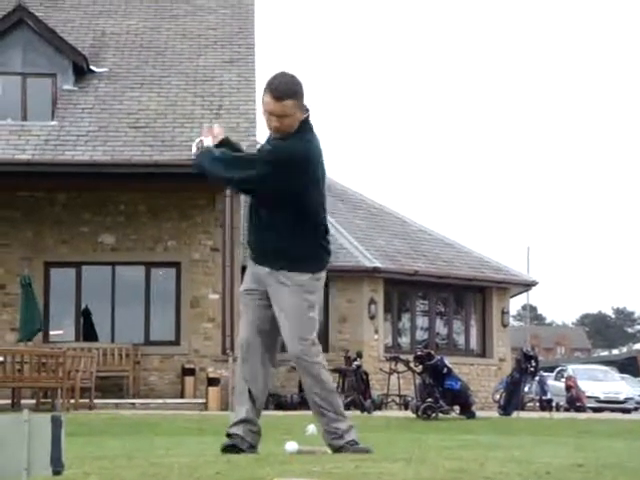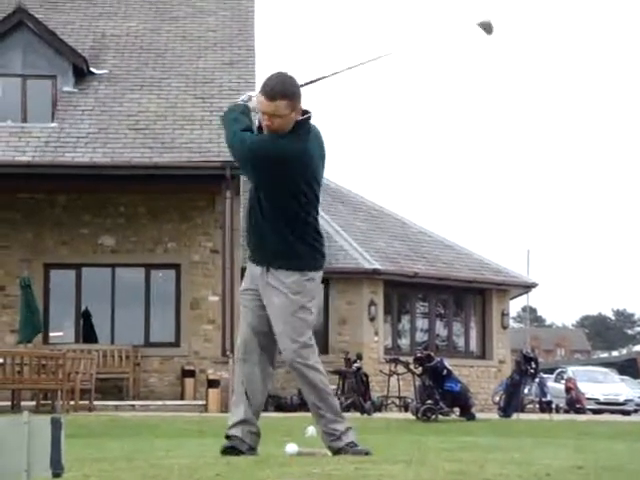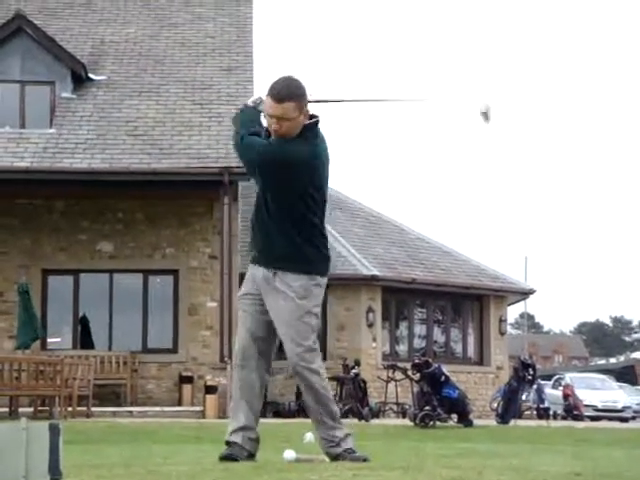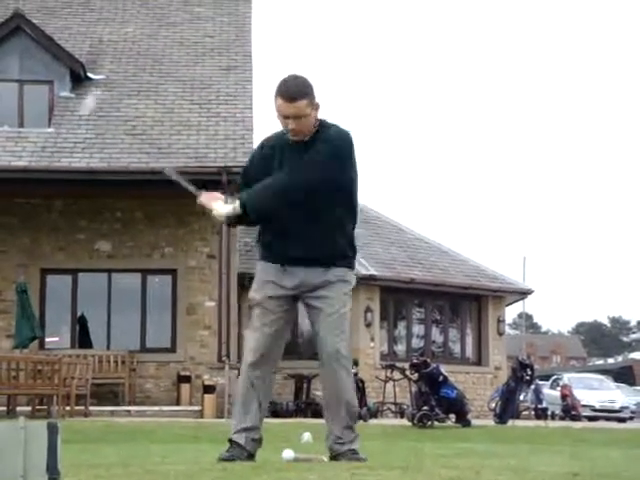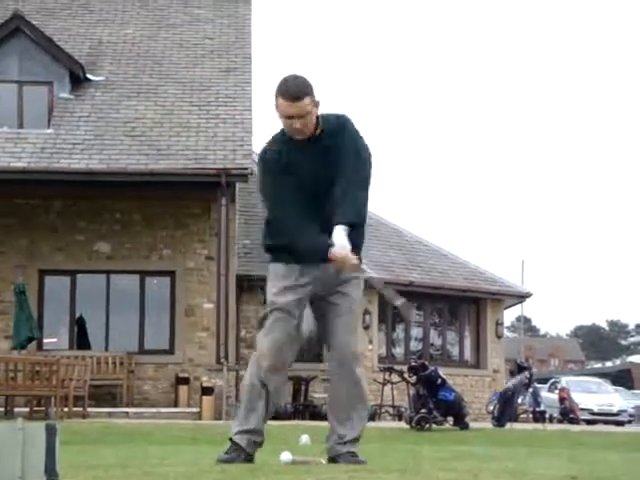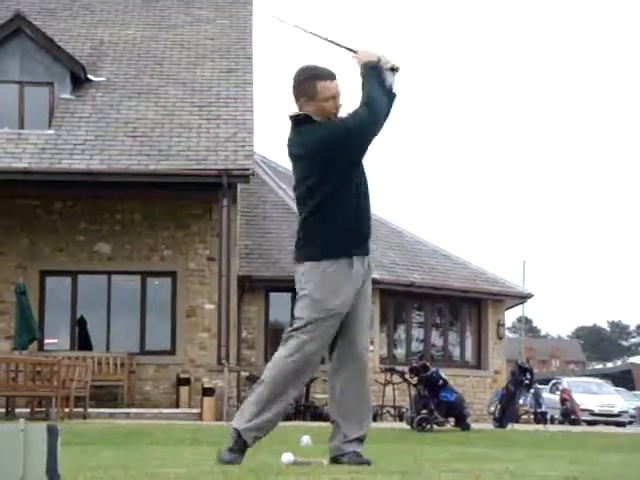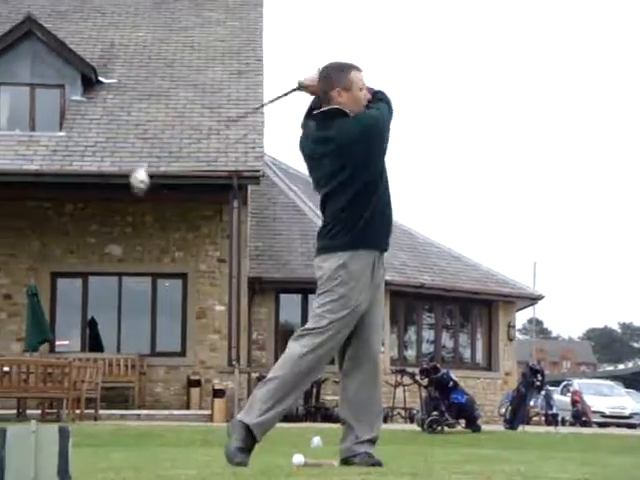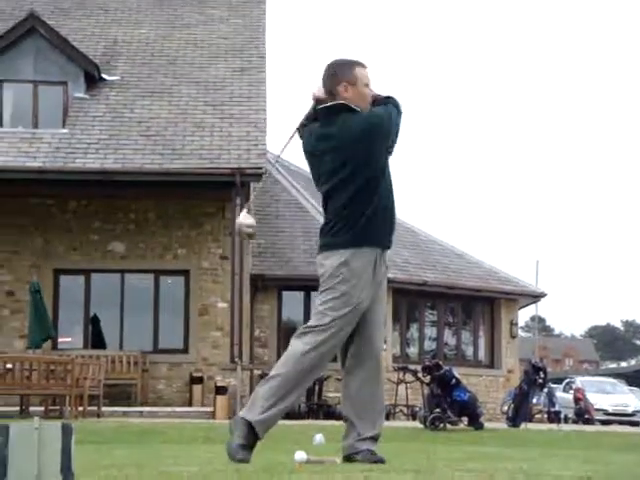
dt=0.2s
person 1, frame 1
left shoulder: (295, 152)
right shoulder: (281, 138)
left elbow: (236, 173)
right elbow: (245, 169)
left wrist: (204, 152)
right wrist: (223, 144)
left hip: (297, 269)
right hip: (262, 263)
left knee: (303, 350)
right knee: (250, 347)
left ankle: (341, 434)
right ankle: (244, 431)
person 1, frame 2
left shoulder: (286, 150)
right shoulder: (305, 136)
left elbow: (240, 140)
right elbow: (260, 149)
left wrist: (237, 111)
right wrist: (252, 119)
left hip: (293, 269)
right hip: (262, 264)
left knee: (298, 353)
right knee: (249, 348)
left ankle: (339, 436)
right ankle: (243, 433)
person 1, frame 3
left shoulder: (292, 155)
right shoulder: (308, 140)
left elbow: (245, 140)
left wrist: (248, 110)
right wrist: (260, 111)
left hip: (297, 273)
right hip: (264, 267)
left knee: (302, 357)
right knee: (247, 353)
left ankle: (338, 442)
right ankle: (242, 440)
person 1, frame 4
left shoulder: (336, 143)
right shoulder: (271, 148)
left elbow: (287, 189)
right elbow: (250, 195)
left wrist: (234, 205)
right wrist: (232, 207)
left hip: (329, 270)
right hip: (277, 267)
left knee: (334, 355)
right knee: (258, 354)
left ankle: (343, 441)
right ankle: (243, 439)
person 1, frame 5
left shoulder: (341, 131)
right shoulder: (273, 155)
left elbow: (353, 181)
right elbow: (284, 218)
left wrist: (343, 232)
right wrist: (324, 249)
left hip: (342, 268)
right hip: (292, 267)
left knee: (345, 356)
right knee: (270, 355)
left ankle: (344, 443)
right ankle: (244, 440)
person 1, frame 6
left shoulder: (327, 130)
right shoulder: (316, 138)
left elbow: (358, 126)
right elbow: (371, 115)
left wrist: (380, 77)
right wrist: (371, 70)
left hip: (356, 260)
right hip: (324, 263)
left knee: (354, 357)
right knee: (300, 352)
left ankle: (347, 443)
right ankle: (242, 432)
person 1, frame 7
left shoulder: (313, 136)
right shoulder: (363, 129)
right elbow: (379, 103)
left wrist: (319, 92)
right wrist: (327, 90)
left hip: (364, 259)
right hip: (349, 259)
left knee: (364, 357)
right knee: (313, 346)
left ankle: (358, 444)
right ankle: (249, 425)
person 1, frame 8
left shoulder: (315, 134)
right shoulder: (369, 127)
right elbow: (392, 106)
left wrist: (322, 100)
right wrist: (333, 97)
left hip: (363, 255)
right hip: (352, 255)
left knee: (367, 353)
right knee: (316, 342)
left ankle: (360, 441)
right ankle: (251, 421)
